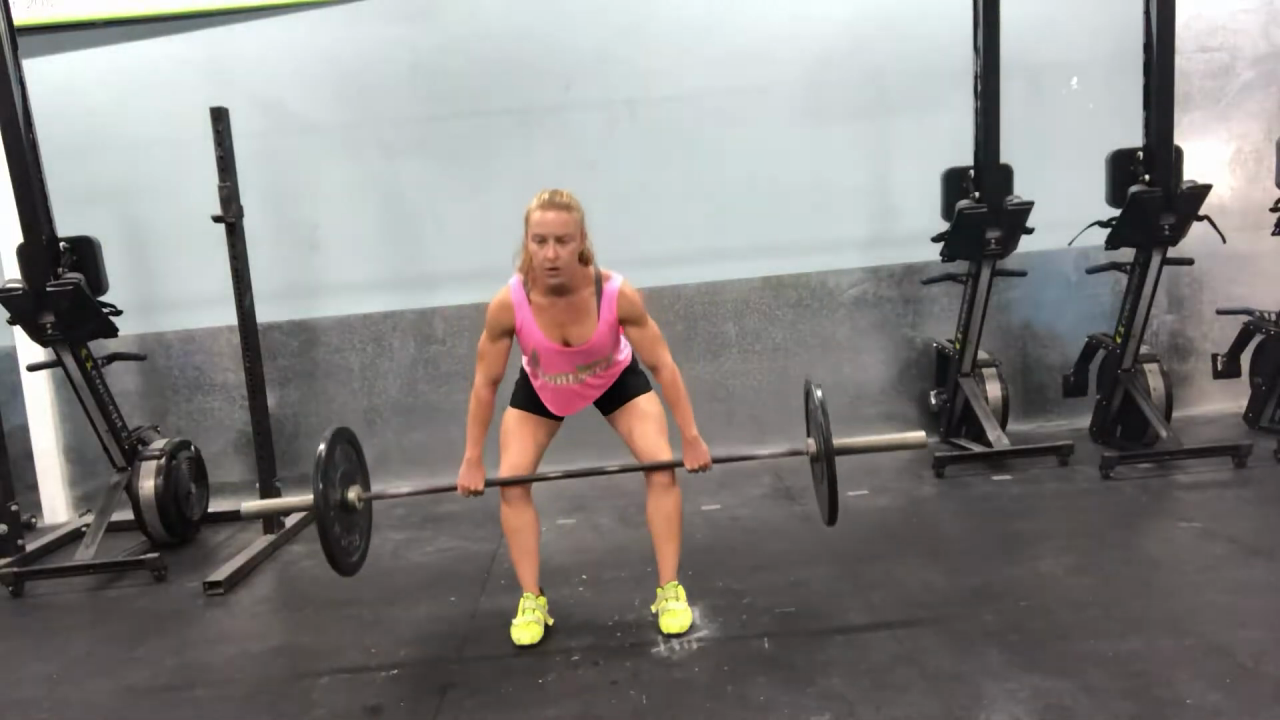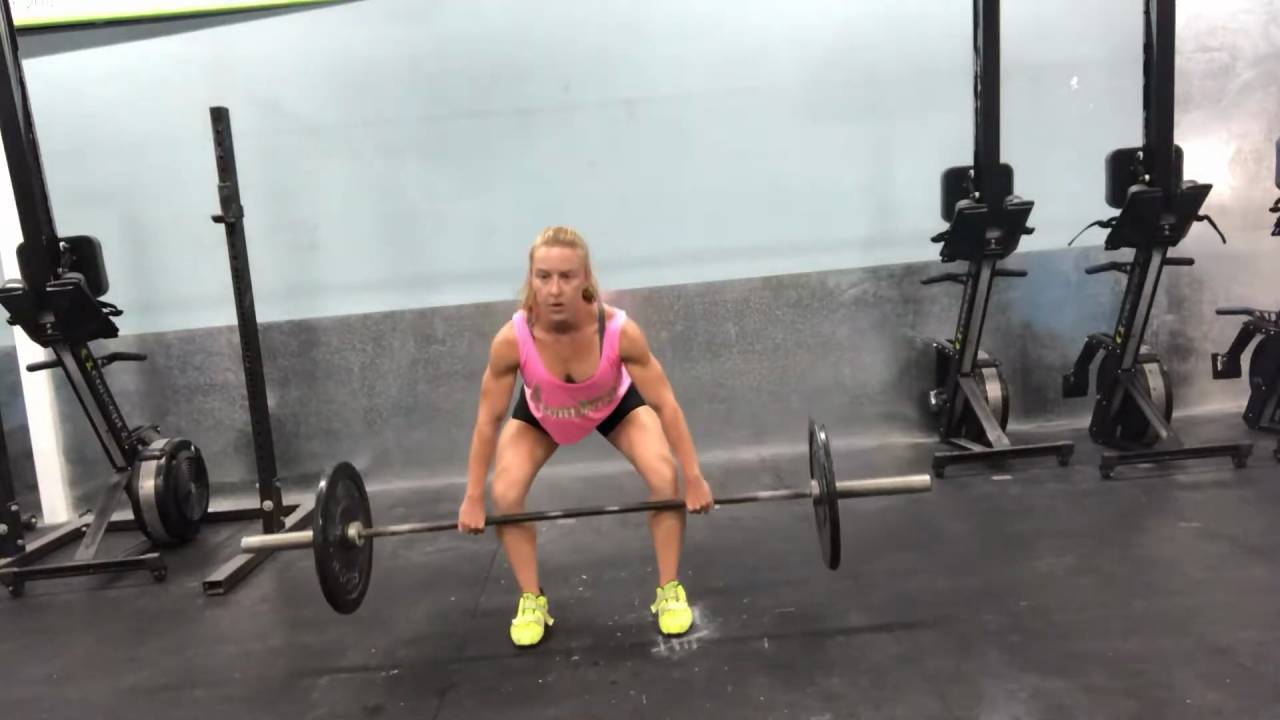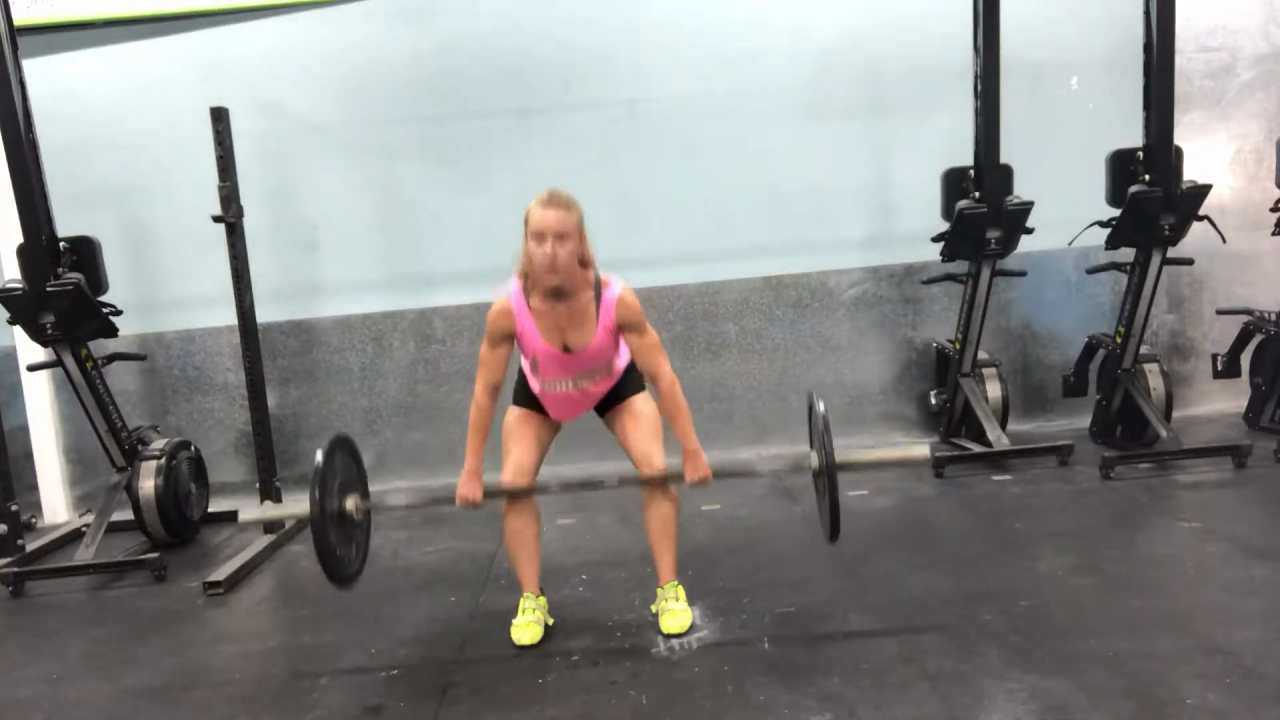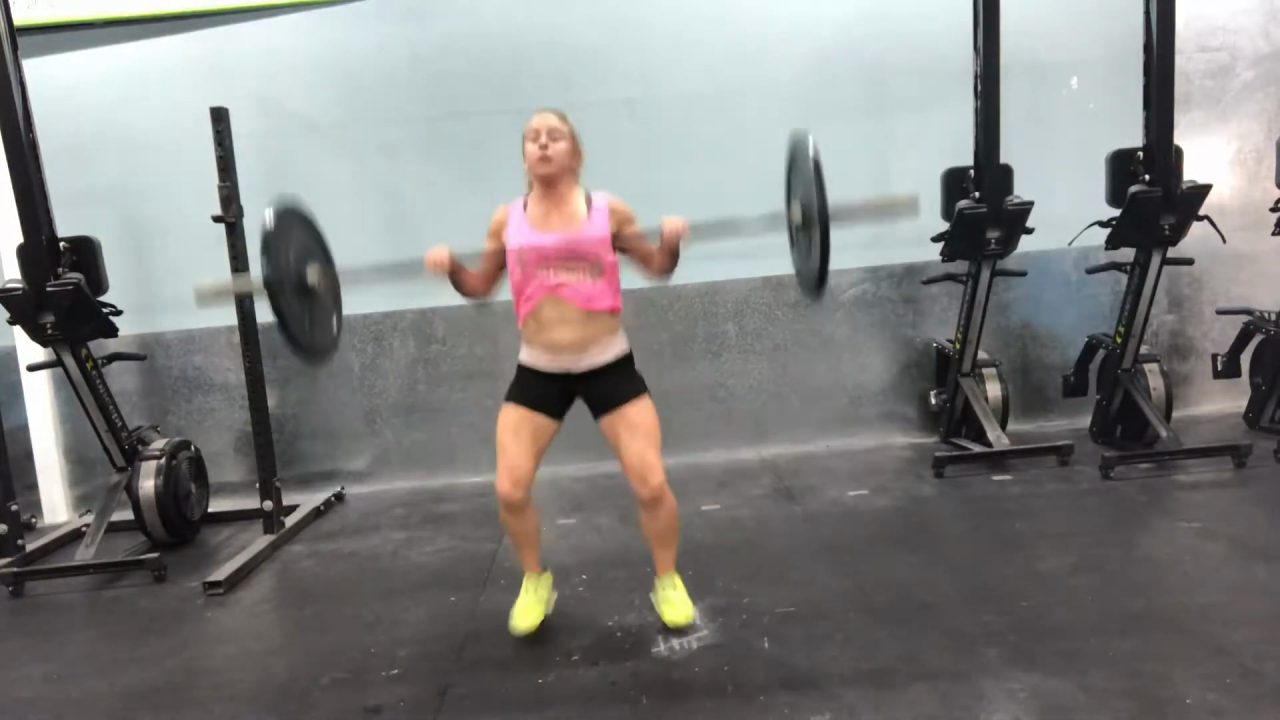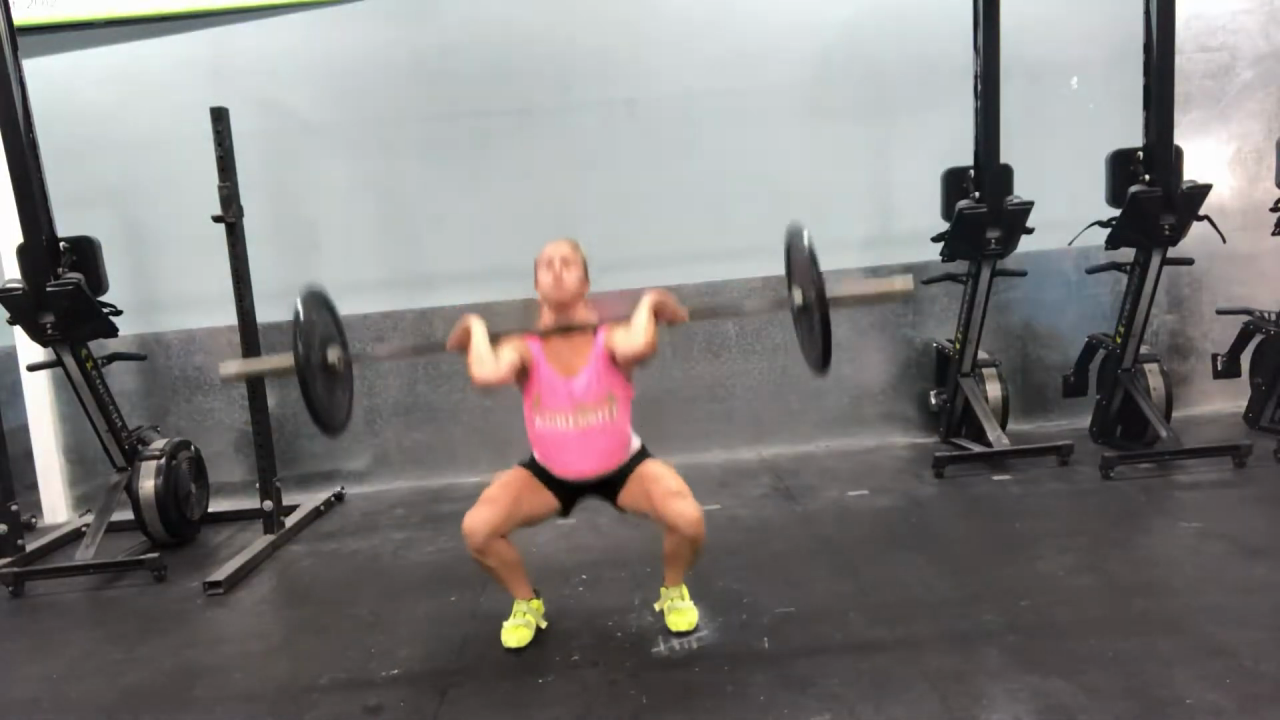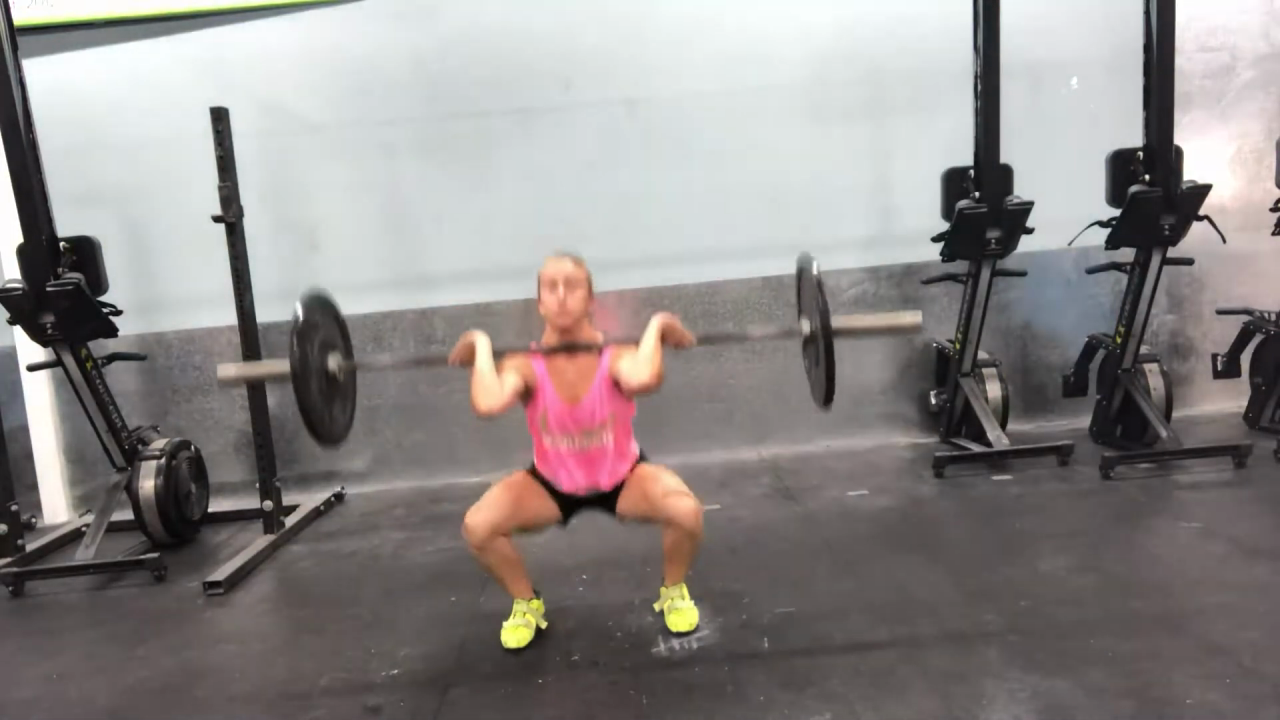
dt=0.5s
person 1, frame 1
left shoulder: (618, 294)
right shoulder: (508, 303)
left elbow: (662, 365)
right elbow: (486, 382)
left wrist: (691, 437)
right wrist: (472, 458)
left hip: (615, 379)
right hip: (539, 388)
left knee: (662, 470)
right knee: (512, 485)
left ankle: (669, 591)
right ankle: (531, 601)
person 1, frame 2
left shoulder: (621, 331)
right shoulder: (511, 340)
left elbow: (665, 405)
right elbow: (488, 419)
left wrist: (693, 477)
right wrist: (473, 495)
left hip: (616, 405)
right hip: (540, 415)
left knee: (665, 479)
right knee: (505, 494)
left ankle: (669, 591)
right ankle: (532, 601)
person 1, frame 3
left shoulder: (616, 299)
right shoulder: (508, 309)
left elbow: (660, 374)
right elbow: (486, 390)
left wrist: (692, 450)
right wrist: (471, 469)
left hip: (614, 382)
right hip: (539, 390)
left knee: (656, 471)
right knee: (514, 484)
left ankle: (669, 590)
right ankle: (532, 600)
person 1, frame 4
left shoulder: (606, 208)
right shoulder: (507, 218)
left elbow: (657, 267)
right elbow: (479, 286)
left wrist: (671, 242)
right wrist: (450, 267)
left hip: (608, 364)
right hip: (539, 371)
left knee: (651, 486)
right knee: (509, 490)
left ankle: (668, 583)
right ankle: (535, 580)
person 1, frame 5
left shoulder: (611, 340)
right shoulder: (524, 349)
left elbow: (640, 346)
right elbow: (485, 375)
left wrist: (649, 304)
right wrist: (477, 330)
left hip: (621, 465)
right hip: (551, 472)
left knee: (689, 520)
right knee: (476, 530)
left ankle: (673, 591)
right ankle: (526, 604)
person 1, frame 6
left shoulder: (614, 357)
right shoulder: (527, 365)
left elbow: (644, 380)
right elbow: (487, 404)
left wrist: (655, 330)
right wrist: (483, 348)
left hip: (620, 474)
right hip: (552, 479)
left knee: (687, 511)
right knee: (478, 527)
left ankle: (673, 592)
right ankle: (526, 603)
